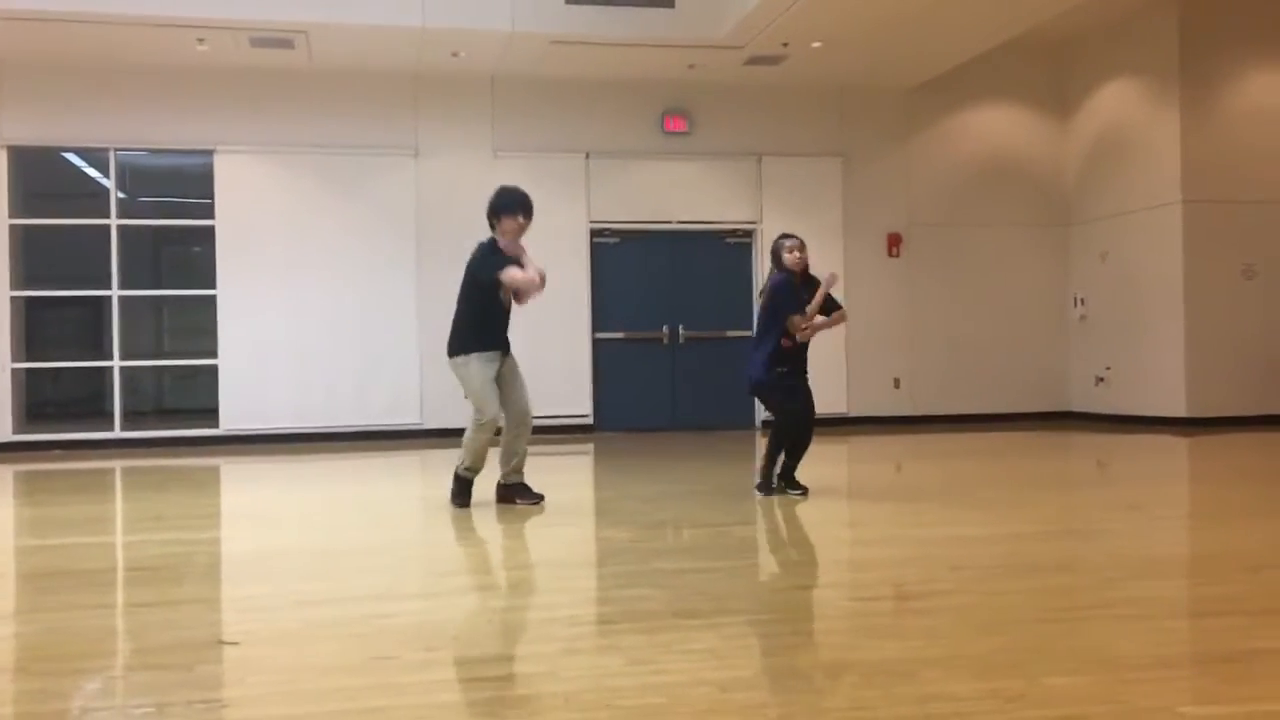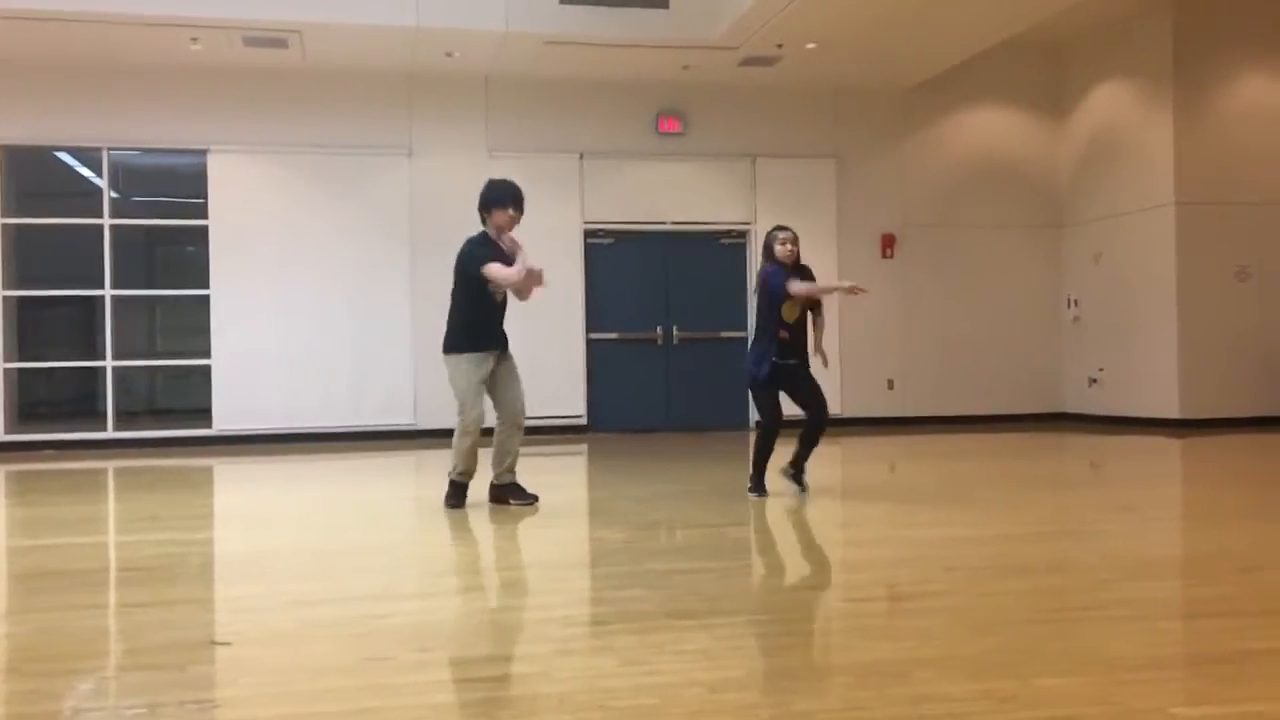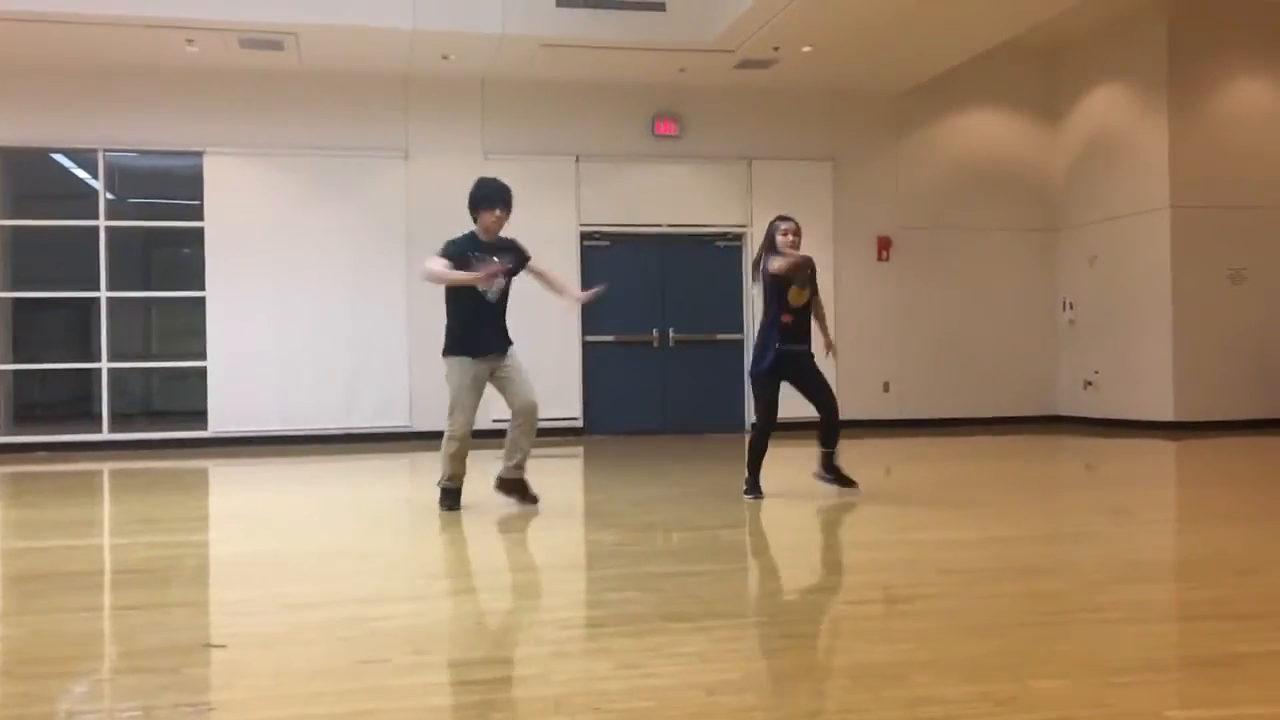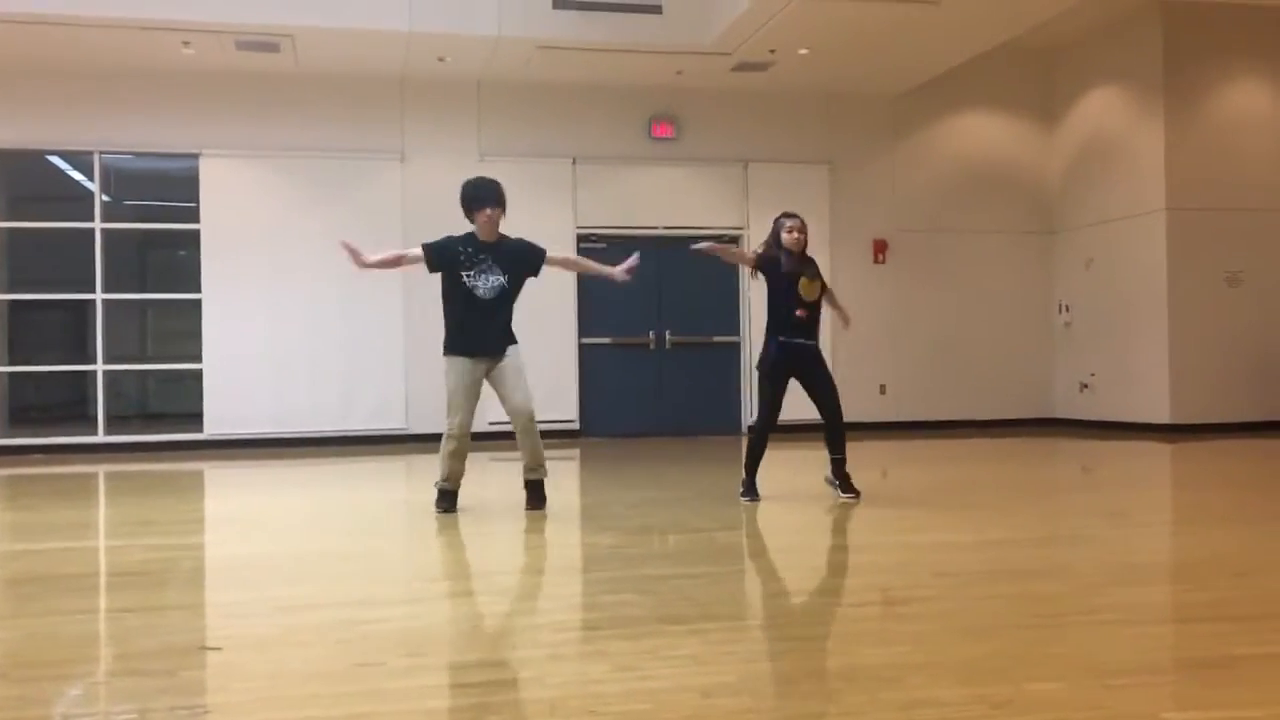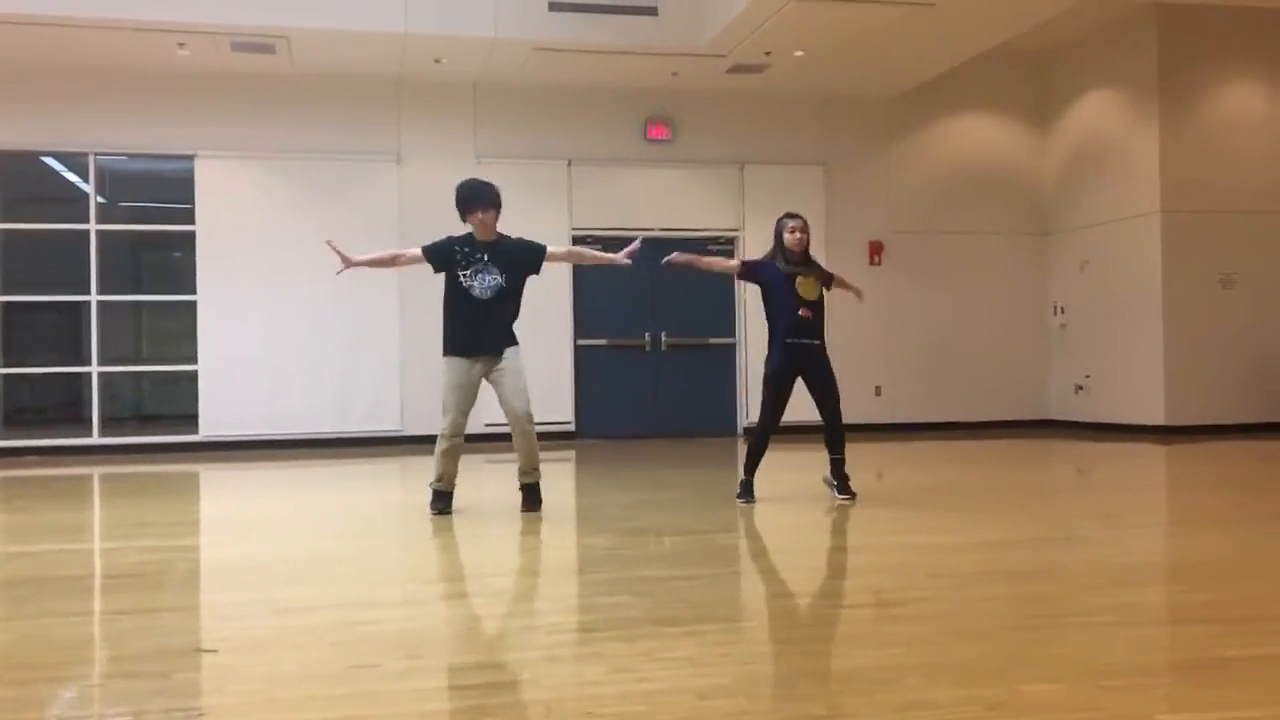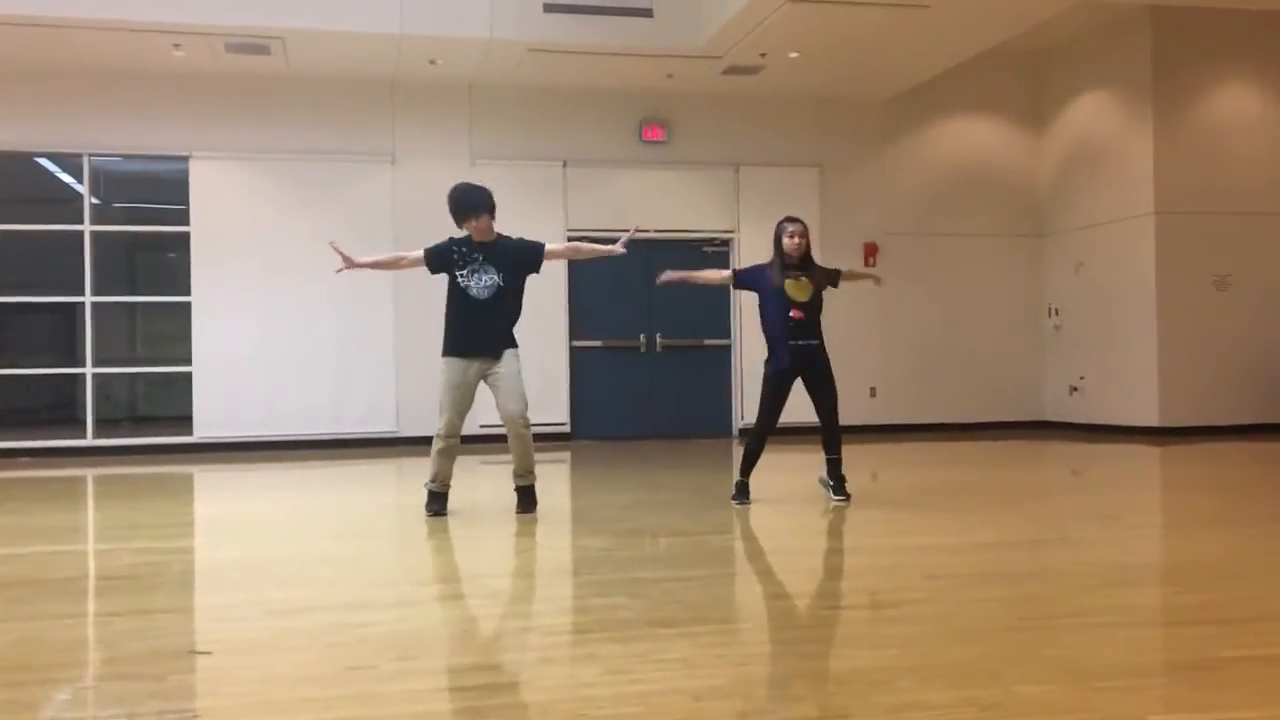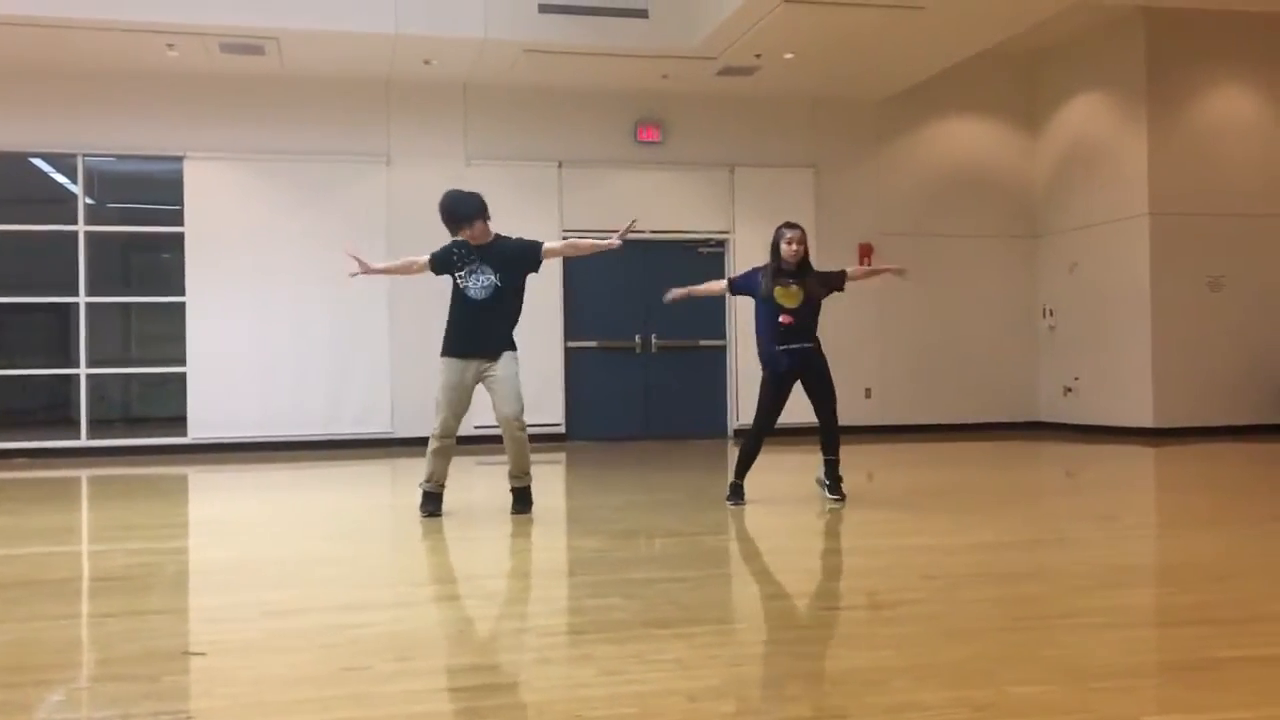
dt=0.1s
person 1, frame 1
left shoulder: (512, 253)
right shoulder: (486, 255)
left elbow: (522, 297)
right elbow: (530, 283)
left wrist: (523, 260)
right wrist: (526, 261)
left hip: (499, 348)
right hip: (469, 350)
left knee: (520, 413)
right knee: (487, 416)
left ankle: (510, 483)
right ankle: (464, 478)
person 1, frame 2
left shoulder: (506, 248)
right shoulder: (476, 249)
left elbow: (522, 293)
right elbow: (511, 278)
left wrist: (528, 274)
right wrist: (522, 258)
left hip: (497, 347)
right hip: (464, 349)
left knee: (514, 413)
right knee: (471, 419)
left ankle: (503, 483)
right ankle: (459, 482)
person 1, frame 3
left shoulder: (510, 248)
right shoulder: (460, 247)
left elbow: (537, 272)
right elbow: (433, 271)
left wrist: (571, 294)
right wrist: (474, 277)
left hip: (500, 347)
right hip: (463, 351)
left knee: (526, 406)
right knee: (461, 422)
left ankle: (511, 475)
right ankle: (450, 486)
person 1, frame 4
left shoulder: (517, 250)
right shoulder: (452, 248)
left elbow: (564, 260)
right elbow: (405, 257)
left wrist: (612, 271)
right wrist: (368, 262)
left hip: (502, 347)
right hip: (460, 353)
left knee: (522, 411)
right knee: (458, 425)
left ankle: (535, 481)
right ankle: (447, 487)
person 1, frame 5
left shoulder: (517, 250)
right shoulder: (452, 248)
left elbow: (567, 254)
right elbow: (402, 257)
left wrist: (612, 258)
right wrist: (356, 261)
left hip: (503, 349)
right hip: (460, 352)
left knee: (520, 413)
right knee: (452, 425)
left ankle: (530, 484)
right ankle: (442, 488)
person 1, frame 6
left shoulder: (516, 250)
right shoulder: (452, 250)
left elbow: (565, 250)
right elbow: (405, 259)
left wrist: (610, 249)
right wrist: (359, 263)
left hip: (502, 351)
right hip: (459, 353)
left knee: (516, 417)
right knee: (448, 426)
left ankle: (525, 486)
right ankle: (437, 490)
person 1, frame 7
left shoulder: (512, 249)
right shoulder: (452, 252)
left elbow: (561, 247)
right elbow: (416, 263)
left wrist: (609, 243)
right wrist: (373, 268)
left hip: (499, 352)
right hip: (455, 354)
left knee: (511, 418)
right knee: (445, 425)
left ankle: (521, 487)
right ankle: (432, 490)
person 2, frame 1
left shoulder: (810, 284)
right shoulder: (780, 284)
left elbow: (840, 314)
right elbow: (802, 321)
left wrist: (818, 327)
right wrist: (825, 289)
left hip: (793, 370)
right hip: (765, 370)
left knee: (804, 423)
right knee: (787, 419)
left ankle: (786, 476)
right ankle: (766, 477)
person 2, frame 2
left shoulder: (804, 273)
right shoulder: (770, 274)
left elbow: (816, 310)
right elbow: (799, 289)
left wrist: (818, 344)
right wrist: (840, 287)
left hip: (795, 364)
right hip: (765, 364)
left knee: (819, 412)
right knee: (772, 421)
left ankle: (796, 467)
right ankle: (757, 479)
person 2, frame 3
left shoulder: (807, 266)
right shoulder: (772, 265)
right elbow: (776, 266)
left wrist: (824, 334)
right wrist: (791, 258)
left hip: (799, 354)
right hip: (769, 355)
left knee: (829, 407)
right knee: (765, 420)
left ankle: (828, 467)
right ankle: (752, 480)
person 2, frame 4
left shoulder: (811, 266)
right shoulder: (776, 262)
right elbow: (745, 258)
left wrist: (839, 309)
right wrist: (716, 248)
left hip: (810, 352)
right hip: (780, 352)
left knee: (833, 413)
right knee: (767, 420)
left ankle: (840, 475)
right ankle: (749, 481)
person 2, frame 5
left shoulder: (813, 268)
right shoulder: (771, 266)
left elbow: (831, 278)
right elbow: (731, 266)
left wrist: (851, 287)
right wrist: (690, 258)
left hip: (815, 353)
right hip: (782, 354)
left knee: (832, 416)
right knee: (768, 421)
left ankle: (838, 477)
right ankle: (746, 481)
person 2, frame 6
left shoulder: (816, 272)
right shoulder: (765, 273)
left elbow: (841, 276)
right elbow: (722, 276)
left wrist: (867, 275)
right wrist: (681, 275)
left hip: (814, 354)
right hip: (782, 357)
left knee: (829, 417)
right knee: (766, 422)
left ankle: (834, 477)
right ankle: (743, 482)
person 2, frame 7
left shoulder: (815, 280)
right shoulder: (760, 276)
left elbow: (850, 274)
right elbow: (724, 286)
left wrist: (885, 269)
right wrist: (684, 291)
left hip: (809, 358)
right hip: (777, 361)
left knee: (828, 418)
right knee: (763, 425)
left ankle: (831, 479)
right ankle: (737, 483)
